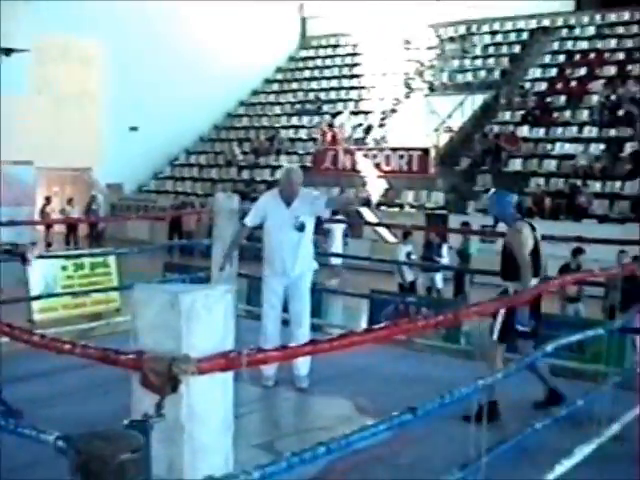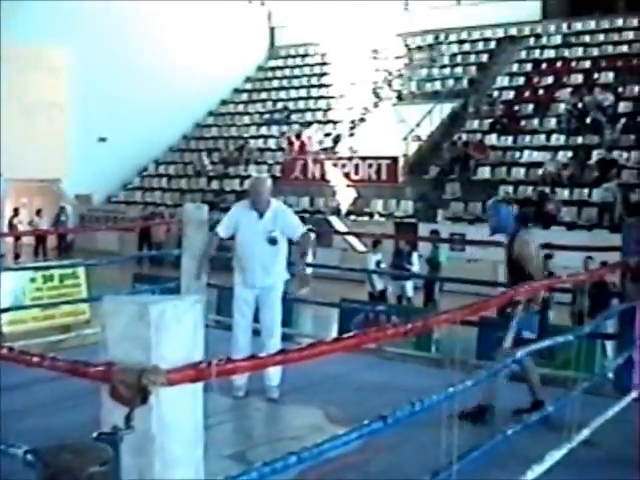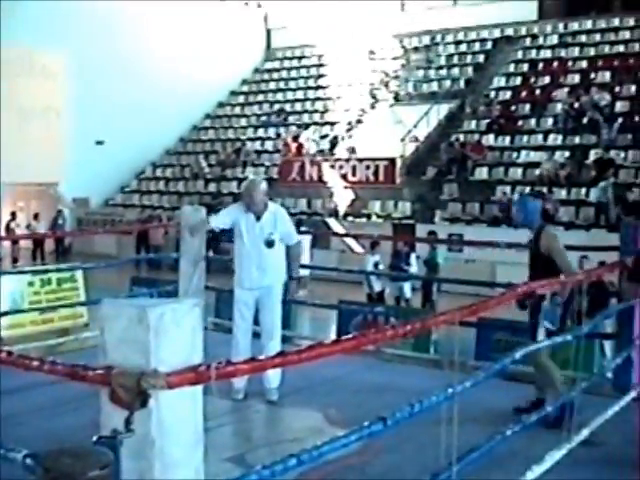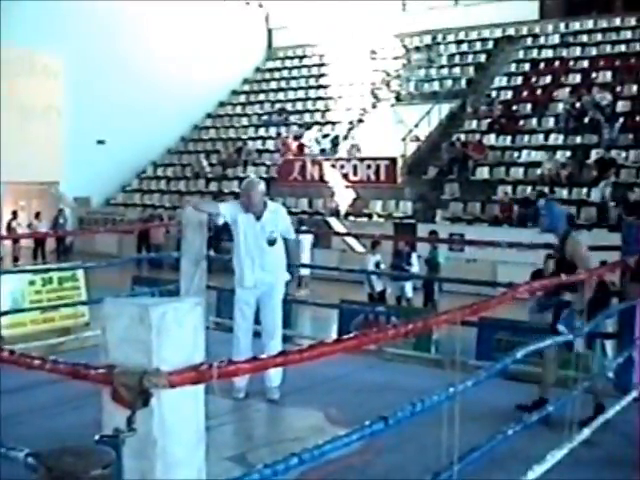
dt=0.2s
person 1, frame 1
left shoulder: (515, 231)
right shoulder: (524, 227)
left elbow: (525, 268)
left wrist: (520, 303)
left hip: (518, 294)
left knee: (496, 350)
right knee: (524, 346)
left ankle: (490, 407)
right ankle: (553, 392)
person 1, frame 2
left shoulder: (521, 240)
right shoulder: (517, 238)
left elbow: (538, 277)
left wrist: (530, 309)
left hip: (527, 305)
right hip: (521, 303)
left knee: (502, 354)
right knee: (521, 355)
left ankle: (484, 407)
right ankle: (538, 401)
person 1, frame 3
left shoulder: (547, 236)
right shoulder: (537, 236)
left elbow: (568, 271)
right wrist: (529, 295)
right hip: (541, 299)
left knee: (541, 355)
right knee: (536, 352)
left ankle: (564, 403)
right ankle: (540, 400)
person 1, frame 4
left shoulder: (573, 242)
right shoulder: (562, 241)
left wrist: (578, 307)
left hip: (578, 306)
right knee: (550, 353)
left ankle: (599, 407)
right ankle: (542, 400)
person 2, frame 1
left shoulder: (309, 199)
right shoulder: (267, 200)
left elbow: (330, 203)
right elbow: (247, 226)
left wrist: (345, 201)
right wrist: (230, 251)
left hip: (301, 271)
right hip: (273, 270)
left knee: (300, 321)
right knee: (270, 320)
left ankle: (301, 372)
right ankle: (268, 370)
person 2, frame 2
left shoulder: (282, 212)
right shoulder: (239, 210)
left elbow: (303, 236)
right elbow: (218, 234)
left wrist: (301, 258)
right wrist: (204, 258)
left hip: (272, 282)
right hip: (244, 281)
left knee: (271, 331)
right knee: (241, 330)
left ankle: (272, 383)
right ankle: (239, 380)
person 2, frame 3
left shoulder: (279, 215)
right shoulder: (236, 211)
left elbow: (293, 244)
right elbow: (214, 221)
left wrist: (294, 272)
left hip: (272, 283)
right hip: (244, 282)
left knee: (271, 334)
right knee: (241, 333)
left ankle: (272, 385)
right ankle: (239, 383)
person 2, frame 4
left shoulder: (278, 212)
right shoulder: (235, 210)
left elbow: (291, 239)
right elbow: (215, 207)
left wrist: (294, 266)
right wrist: (194, 203)
left hip: (272, 282)
right hip: (245, 281)
left knee: (272, 332)
right knee: (241, 332)
left ankle: (272, 383)
right ankle: (239, 382)
